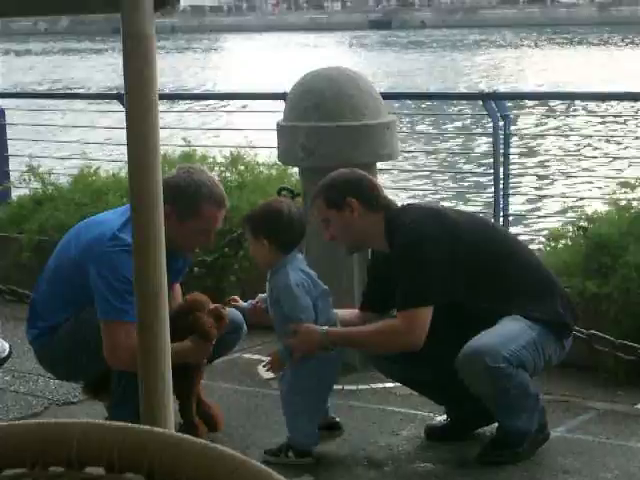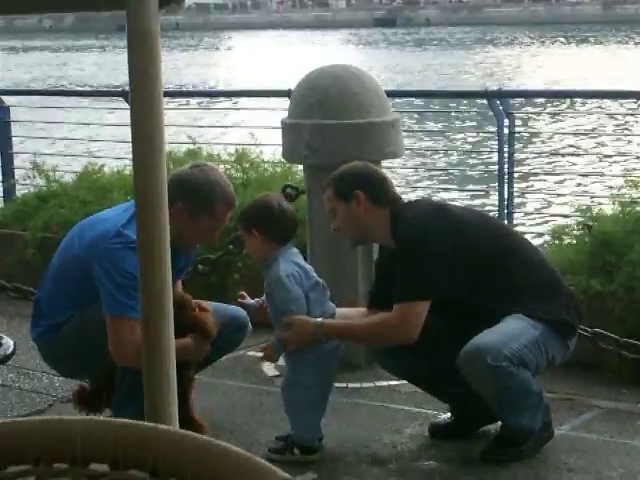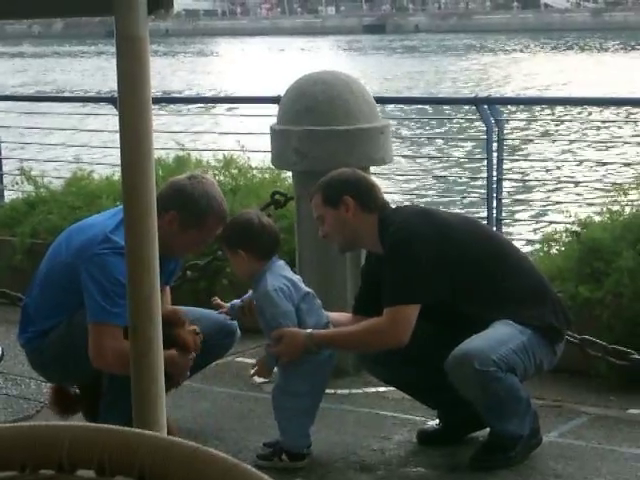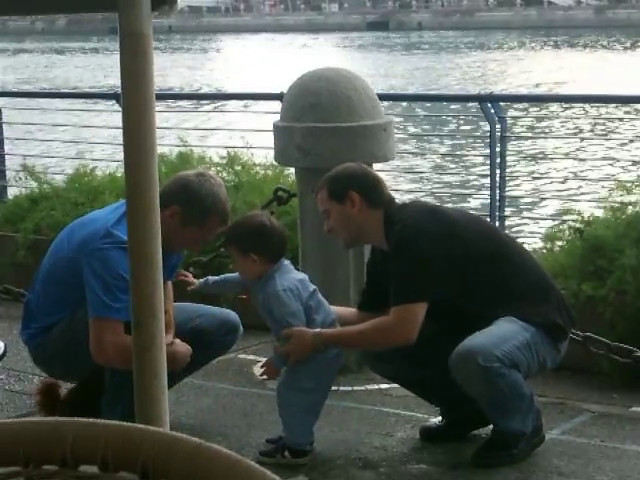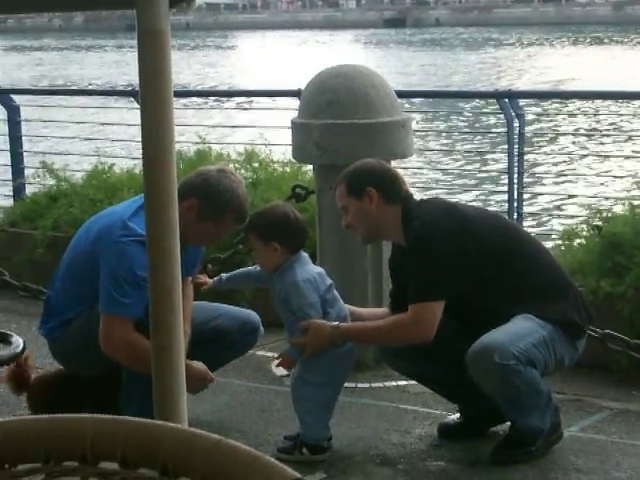
dt=0.5s
person 1, frame 1
left shoulder: (418, 233)
right shoulder: (389, 247)
left elbow: (411, 333)
right elbow: (367, 317)
left wrist: (324, 337)
left hip: (538, 320)
right hip: (479, 320)
left knee: (480, 357)
right knee: (383, 344)
left ankle: (527, 425)
right ankle: (471, 408)
person 1, frame 2
left shoulder: (422, 228)
right shoulder: (396, 242)
left elbow: (405, 327)
right elbow: (376, 315)
left wrist: (319, 329)
right wrist: (311, 313)
left hip: (543, 319)
right hip: (484, 317)
left knee: (482, 356)
right knee: (386, 343)
left ankle: (531, 423)
right ankle: (474, 406)
person 1, frame 3
left shoulder: (409, 233)
right shoulder: (383, 249)
left elbow: (395, 331)
right elbow: (362, 320)
left wrist: (310, 340)
left hip: (531, 325)
right hip: (472, 324)
left knee: (469, 361)
right knee: (375, 350)
left ankle: (518, 429)
right ankle: (462, 412)
person 1, frame 4
left shoulder: (416, 231)
right shoulder: (387, 247)
left elbow: (403, 328)
right elbow: (368, 316)
left wrist: (319, 339)
left hip: (535, 323)
right hip: (474, 323)
left knee: (473, 357)
right knee: (377, 346)
left ankle: (522, 426)
right ankle: (465, 409)
person 1, frame 5
left shoulder: (433, 227)
right shoulder: (408, 241)
left elbow: (421, 327)
right elbow: (401, 316)
left wrist: (336, 333)
left hip: (552, 320)
right hip: (493, 319)
left knee: (489, 355)
right knee: (395, 343)
left ankle: (540, 422)
right ankle: (483, 406)
person 2, frame 1
left shoulder: (289, 280)
right shoulder: (286, 267)
left elbow: (305, 325)
right elbow: (274, 297)
left wrist: (284, 354)
left hip: (315, 349)
left knee: (297, 394)
left ankle: (300, 447)
right ankle: (324, 423)
person 2, frame 2
left shoulder: (282, 273)
right shoulder: (287, 259)
left elbow: (298, 318)
left wrist: (277, 346)
right wrist: (256, 304)
left hip: (314, 344)
right hip: (317, 341)
left knee: (299, 390)
right knee: (303, 390)
left ankle: (306, 444)
right ankle: (306, 434)
person 2, frame 3
left shoulder: (271, 288)
right shoulder: (272, 271)
right elbow: (256, 298)
left wrist: (269, 361)
right wrist: (233, 307)
left hip: (310, 353)
right hip: (310, 348)
left knee: (288, 398)
right knee: (290, 397)
left ankle: (294, 451)
right ankle: (294, 440)
person 2, frame 4
left shoulder: (280, 289)
right shoulder: (268, 274)
right elbow: (236, 282)
left wrist: (278, 361)
right wrist: (202, 284)
left hip: (318, 349)
left knee: (294, 394)
right knee: (291, 392)
left ankle: (297, 448)
right ankle: (297, 437)
person 2, frame 5
left shoulder: (299, 280)
right shoulder: (282, 269)
right elbow: (252, 275)
left wrist: (293, 353)
right wrist: (216, 282)
left hip: (331, 345)
left knee: (307, 388)
right knee: (305, 387)
left ankle: (314, 444)
right ankle: (316, 433)
person 3, frame 1
left shoulder: (175, 233)
right shoulder: (118, 249)
left elbow: (170, 286)
right elbow: (119, 352)
right wrist: (186, 351)
left hip: (117, 325)
left knee: (230, 325)
left ankle: (135, 391)
right ankle: (125, 421)
person 3, frame 2
left shoulder: (177, 229)
right shoulder: (123, 245)
left elbow: (172, 284)
right elbow: (125, 349)
right wrist: (190, 347)
left hip: (118, 320)
left knee: (235, 323)
left ankle: (142, 389)
right ankle: (128, 420)
person 3, frame 3
left shoulder: (165, 234)
right shoulder: (111, 252)
left elbow: (161, 288)
right elbow: (106, 354)
right wrist: (171, 360)
left hip: (108, 326)
left knee: (222, 330)
left ankle: (126, 395)
right ankle: (117, 425)
person 3, frame 4
left shoulder: (167, 228)
right shoulder: (112, 246)
left elbow: (164, 282)
right elbow: (106, 348)
left wrist: (168, 336)
right wrist: (170, 356)
left hip: (115, 322)
left knee: (225, 326)
left ankle: (127, 389)
right ankle: (121, 421)
person 3, frame 5
left shoulder: (188, 223)
right shoulder: (130, 241)
left elbow: (183, 280)
right elbow: (115, 341)
left wrist: (182, 334)
right wrist: (184, 371)
left hip: (137, 321)
left knee: (246, 327)
right ankle: (140, 418)
